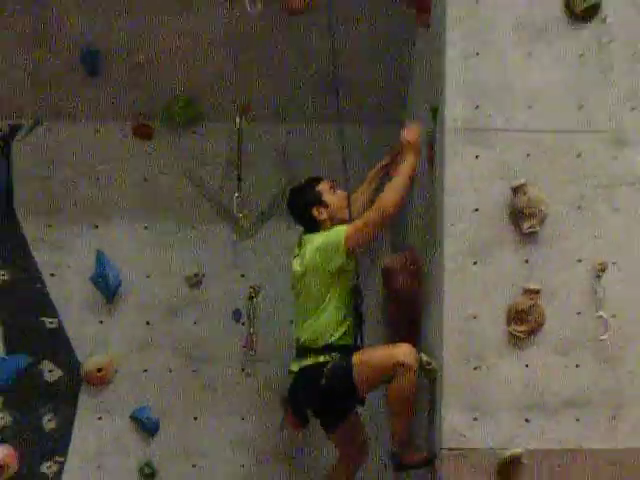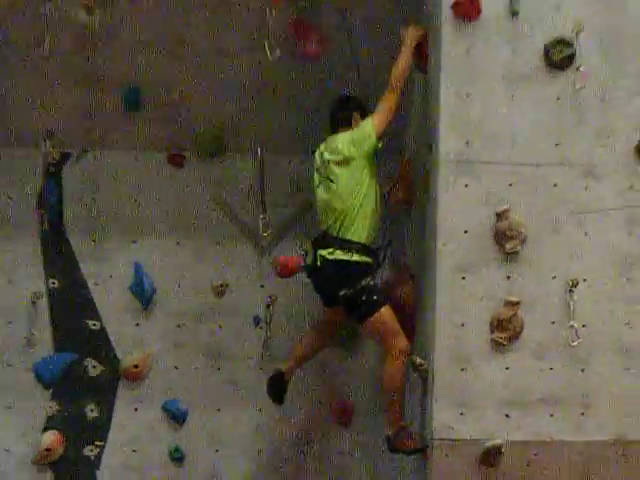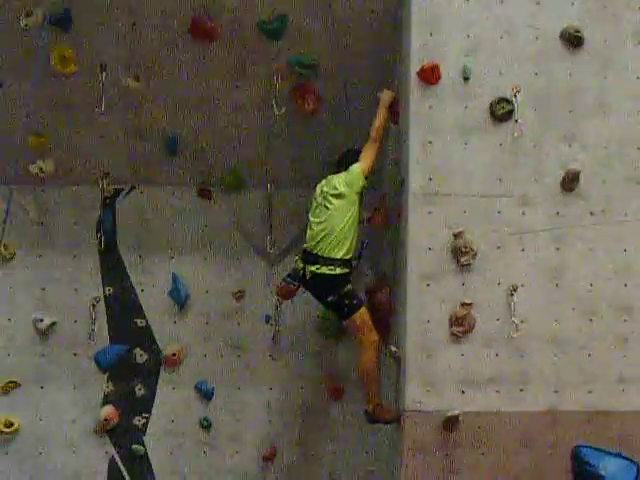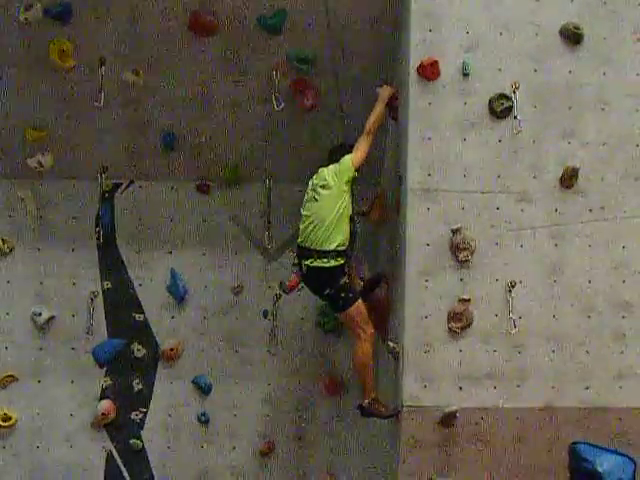
dt=0.5s
person 1, frame 1
left shoulder: (313, 243)
right shoulder: (325, 246)
left elbow: (353, 211)
right elbow: (382, 212)
left wrist: (380, 170)
left hip: (319, 372)
right hip: (323, 370)
right knee: (405, 357)
right ankle: (403, 451)
person 1, frame 2
left shoulder: (326, 150)
right shoulder: (356, 142)
right elbow: (392, 93)
right wrist: (410, 44)
left hip: (325, 260)
right hip: (348, 266)
left knee: (332, 322)
right knee: (398, 346)
left ankle: (284, 371)
right ankle: (399, 433)
person 1, frame 3
left shoulder: (323, 187)
right shoulder: (349, 182)
left hip: (309, 269)
right hip: (331, 277)
right knee: (370, 340)
right ankle: (374, 407)
person 1, frame 4
left shoulder: (316, 181)
right shoulder: (340, 172)
left hip: (308, 264)
right hip: (327, 270)
right knee: (365, 333)
left ankle: (358, 287)
right ankle: (370, 401)
